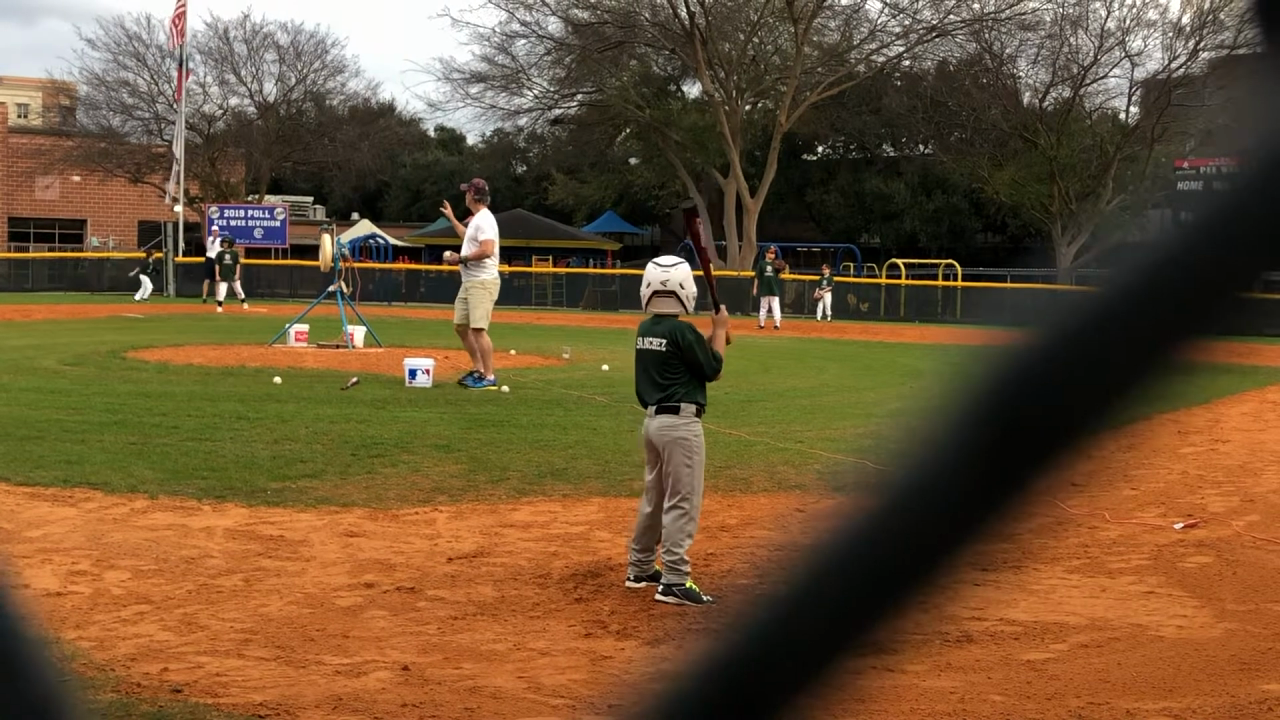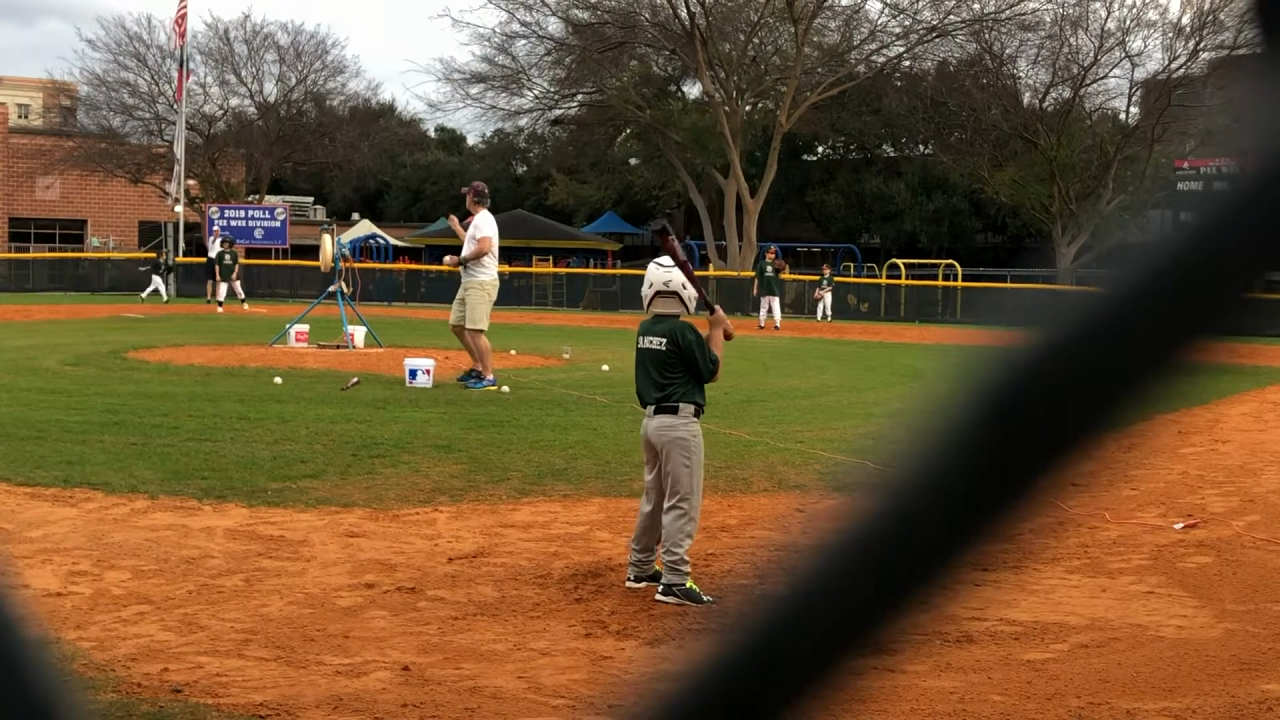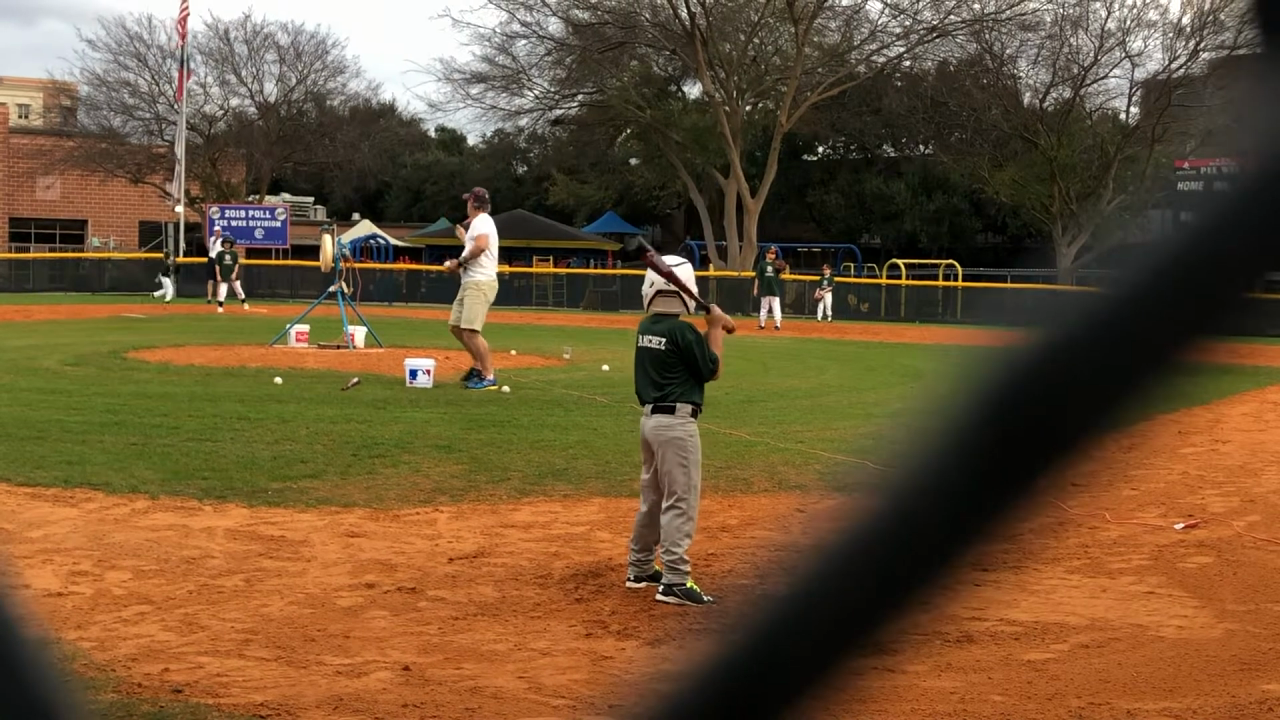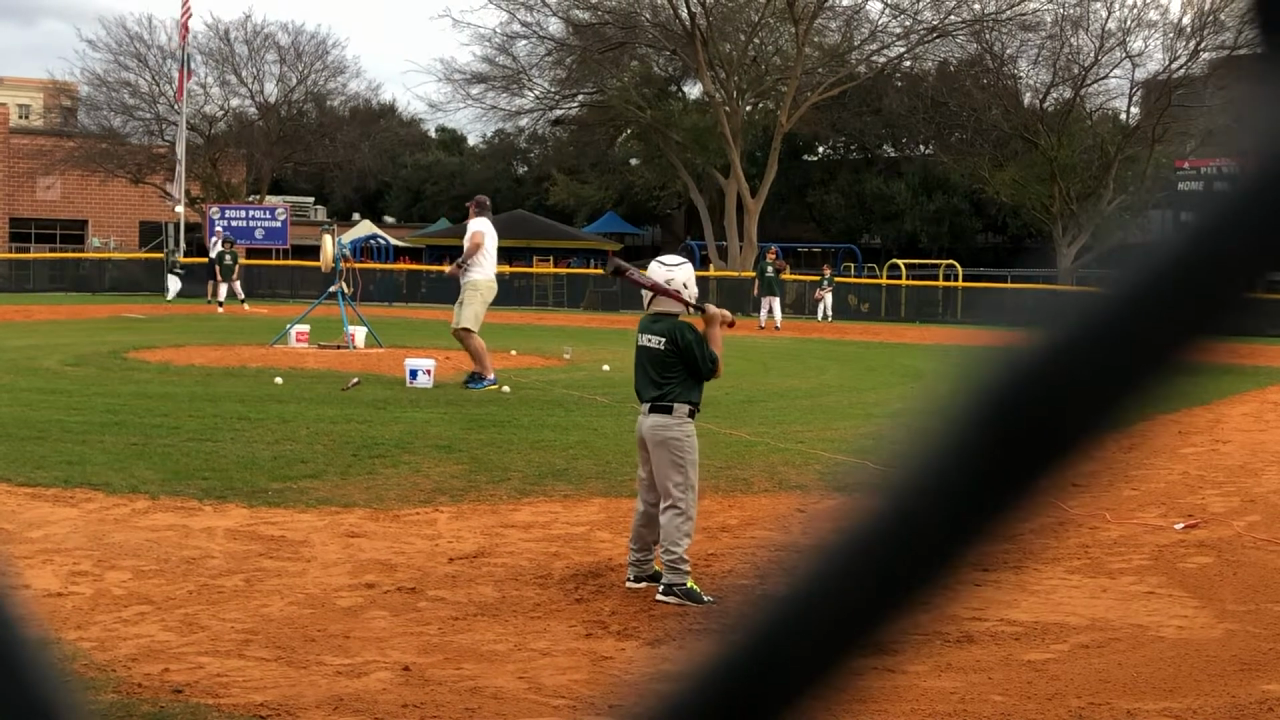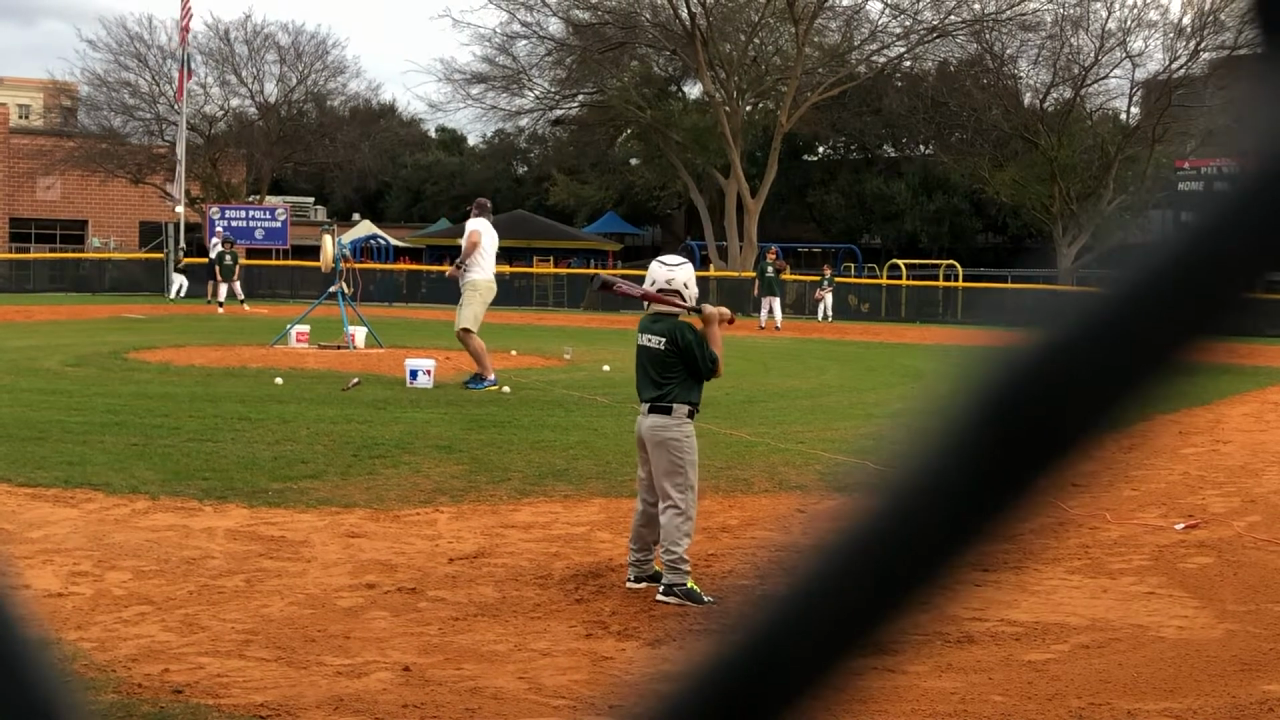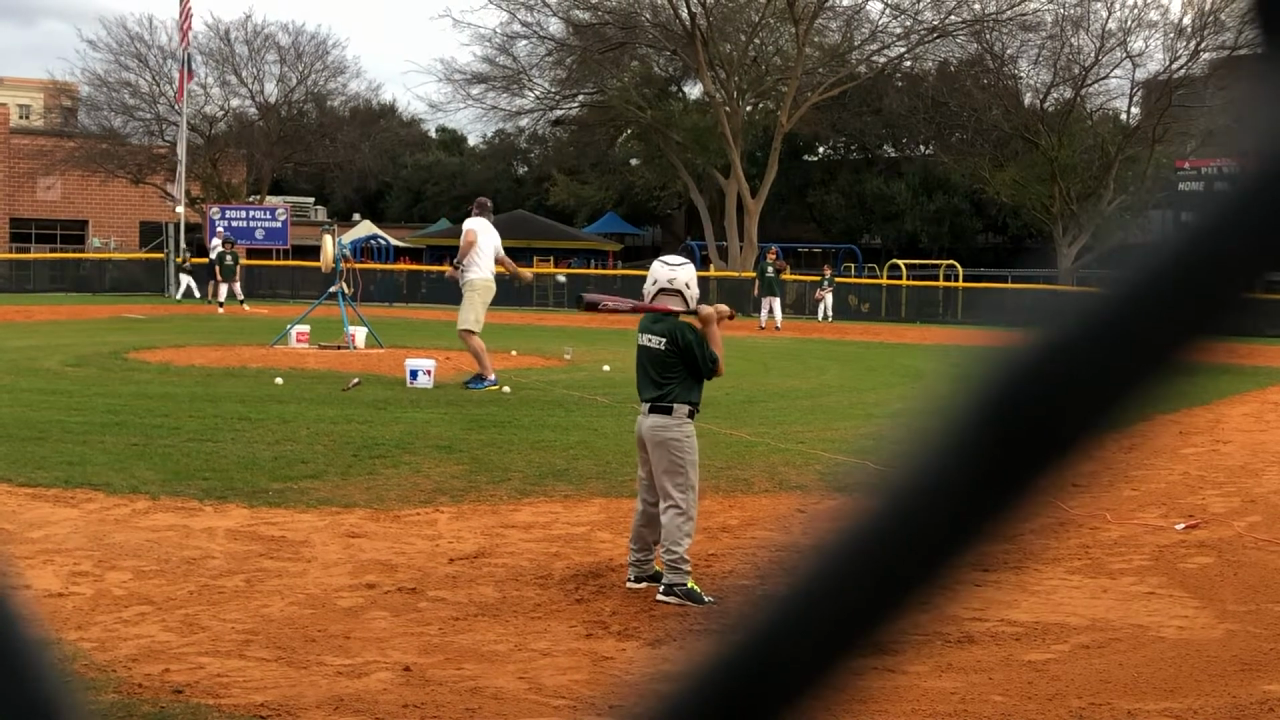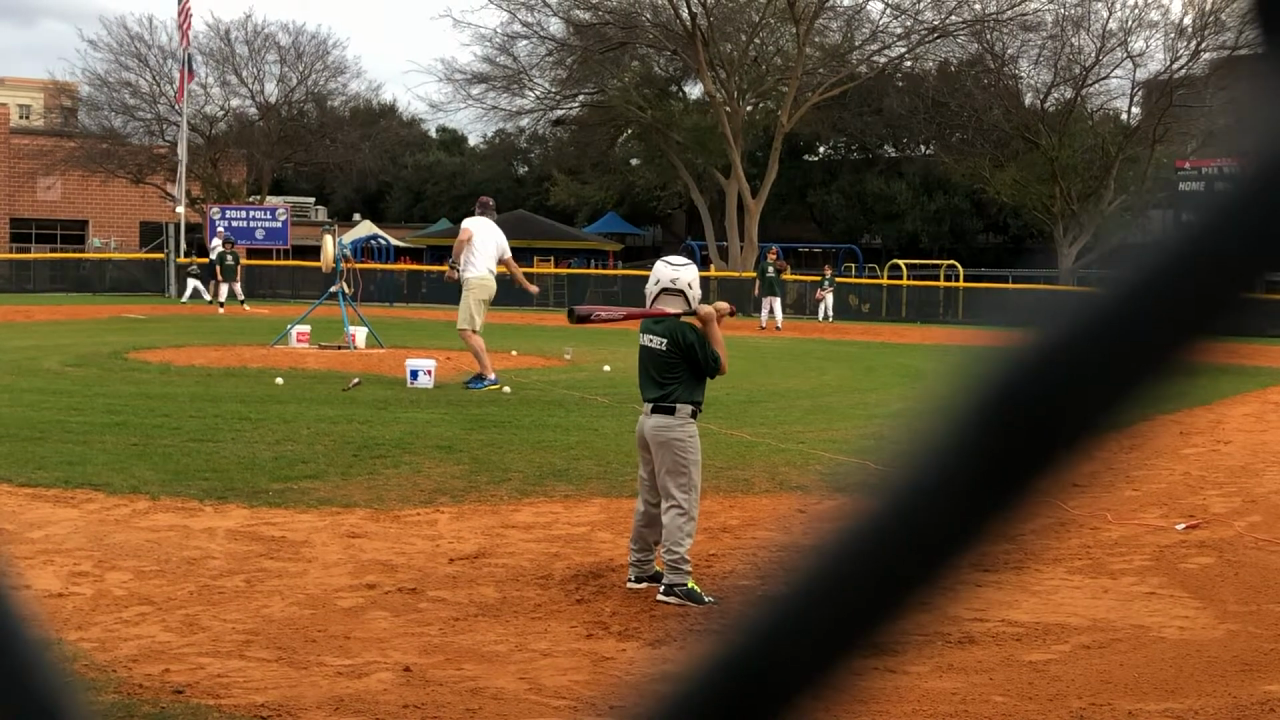
dt=0.1s
person 1, frame 1
left shoulder: (645, 329)
right shoulder: (682, 330)
right elbow: (714, 371)
left wrist: (712, 334)
right wrist: (719, 330)
left hip: (653, 420)
right hip: (680, 423)
left knee: (654, 498)
right knee: (682, 502)
left ankle: (640, 568)
right ankle: (674, 582)
person 1, frame 2
left shoulder: (645, 329)
right shoulder: (682, 330)
right elbow: (711, 372)
left wrist: (711, 334)
right wrist: (716, 330)
left hip: (652, 420)
right hip: (679, 424)
left knee: (654, 498)
right knee: (681, 502)
left ankle: (640, 568)
right ankle: (674, 582)
person 1, frame 3
left shoulder: (646, 326)
right shoulder: (682, 330)
right elbow: (712, 371)
left wrist: (713, 328)
right wrist: (716, 328)
left hip: (650, 419)
right hip: (677, 423)
left knee: (652, 498)
right knee: (680, 501)
left ankle: (640, 568)
right ankle: (674, 582)
person 1, frame 4
left shoulder: (646, 325)
right shoulder: (681, 330)
right elbow: (712, 370)
left wrist: (711, 326)
right wrist: (713, 326)
left hip: (648, 418)
right hip: (674, 423)
left knee: (649, 497)
right knee: (678, 502)
left ankle: (640, 568)
right ankle: (674, 582)
person 1, frame 5
left shoulder: (647, 323)
right shoulder: (681, 329)
right elbow: (714, 368)
left wrist: (712, 322)
right wrist: (712, 325)
left hip: (647, 419)
right hip: (672, 423)
left knee: (650, 497)
right knee: (678, 501)
left ankle: (640, 569)
right ankle: (675, 582)
person 1, frame 6
left shoulder: (647, 323)
right shoulder: (681, 330)
right elbow: (715, 368)
left wrist: (711, 321)
right wrist: (710, 324)
left hip: (647, 419)
right hip: (673, 423)
left knee: (649, 497)
right knee: (679, 501)
left ankle: (640, 569)
right ankle: (675, 582)
person 1, frame 7
left shoulder: (649, 325)
right shoulder: (683, 331)
right elbow: (719, 366)
left wrist: (712, 320)
right wrist: (711, 323)
left hip: (649, 419)
right hip: (676, 424)
left knee: (650, 497)
right knee: (680, 502)
left ankle: (641, 568)
right ankle: (675, 582)
person 2, frame 1
left shoulder: (483, 218)
right shoulder: (476, 219)
left elbow: (486, 251)
left wrist: (460, 258)
right wrist: (453, 220)
left hip: (483, 282)
right hip: (470, 281)
left knee: (478, 329)
right knee: (461, 326)
left ankle: (489, 377)
right ankle: (477, 370)
person 2, frame 2
left shoulder: (482, 219)
right shoulder: (478, 220)
left elbow: (484, 248)
left wrist: (460, 260)
right wrist: (457, 227)
left hip: (482, 283)
right hip: (469, 283)
left knee: (476, 331)
right knee: (457, 326)
left ankle: (488, 377)
right ankle: (477, 368)
person 2, frame 3
left shoulder: (480, 220)
right shoulder: (484, 223)
left elbow: (481, 245)
left wrist: (460, 261)
right wrist: (464, 237)
left hip: (480, 284)
right hip: (470, 284)
left knee: (470, 330)
right knee: (456, 326)
left ankle: (488, 376)
right ankle: (478, 366)
person 2, frame 4
left shoulder: (477, 223)
right shoulder: (485, 226)
left elbow: (477, 242)
left wrist: (458, 263)
left hip: (479, 285)
right hip: (471, 285)
left knee: (467, 331)
right knee: (457, 330)
left ankle: (489, 376)
right ankle: (478, 369)
person 2, frame 5
left shoulder: (476, 224)
right shoulder: (491, 232)
left elbow: (474, 240)
left wrist: (458, 264)
left hip: (478, 285)
right hip: (475, 285)
left knee: (466, 332)
right knee: (461, 331)
left ankle: (490, 377)
right ankle: (482, 371)
person 2, frame 6
left shoulder: (471, 221)
right shoulder: (492, 231)
left elbow: (470, 240)
right elbow: (504, 260)
left wrist: (456, 265)
right wrist: (521, 273)
left hip: (477, 283)
right hip: (481, 284)
left knee: (466, 332)
right knee: (466, 332)
left ankle: (490, 378)
right ankle: (483, 372)
person 2, frame 7
left shoulder: (471, 221)
right shoulder: (498, 232)
left elbow: (462, 239)
right elbow: (511, 265)
left wrist: (452, 265)
right wrist: (526, 285)
left hip: (476, 281)
right hip: (488, 282)
left knee: (466, 331)
right knee: (471, 330)
left ankle: (490, 376)
right ankle: (484, 373)
